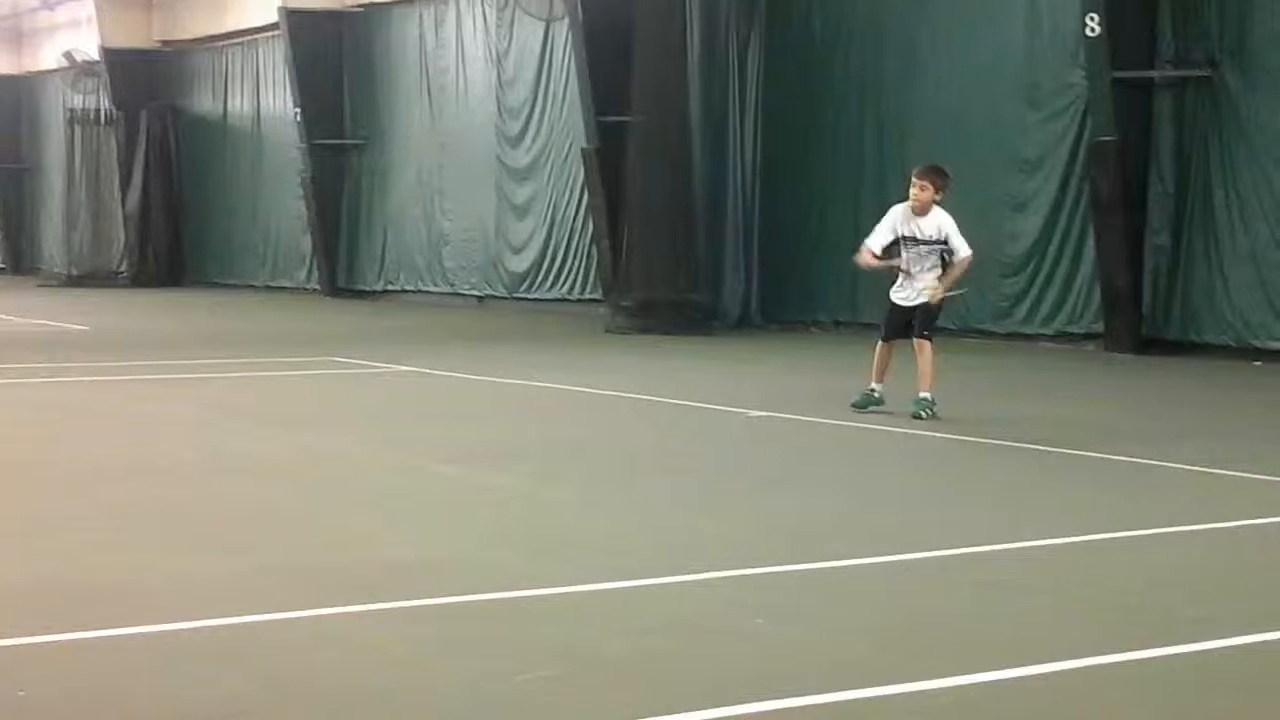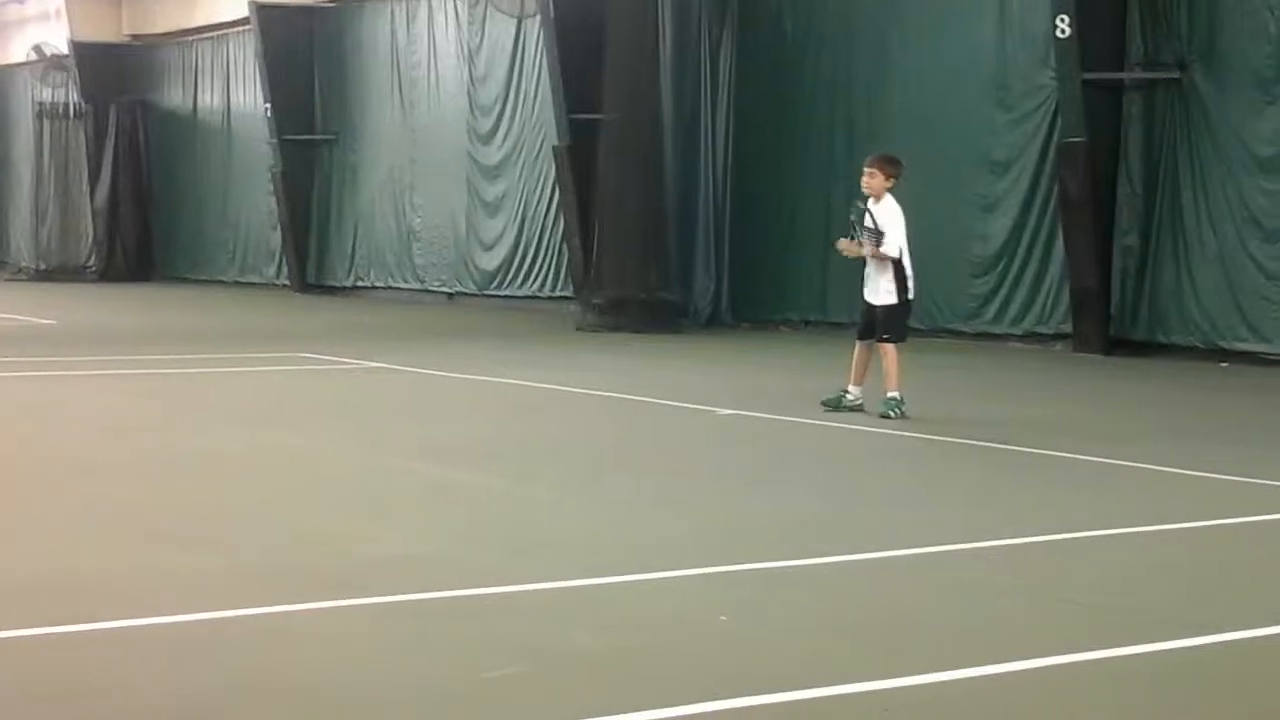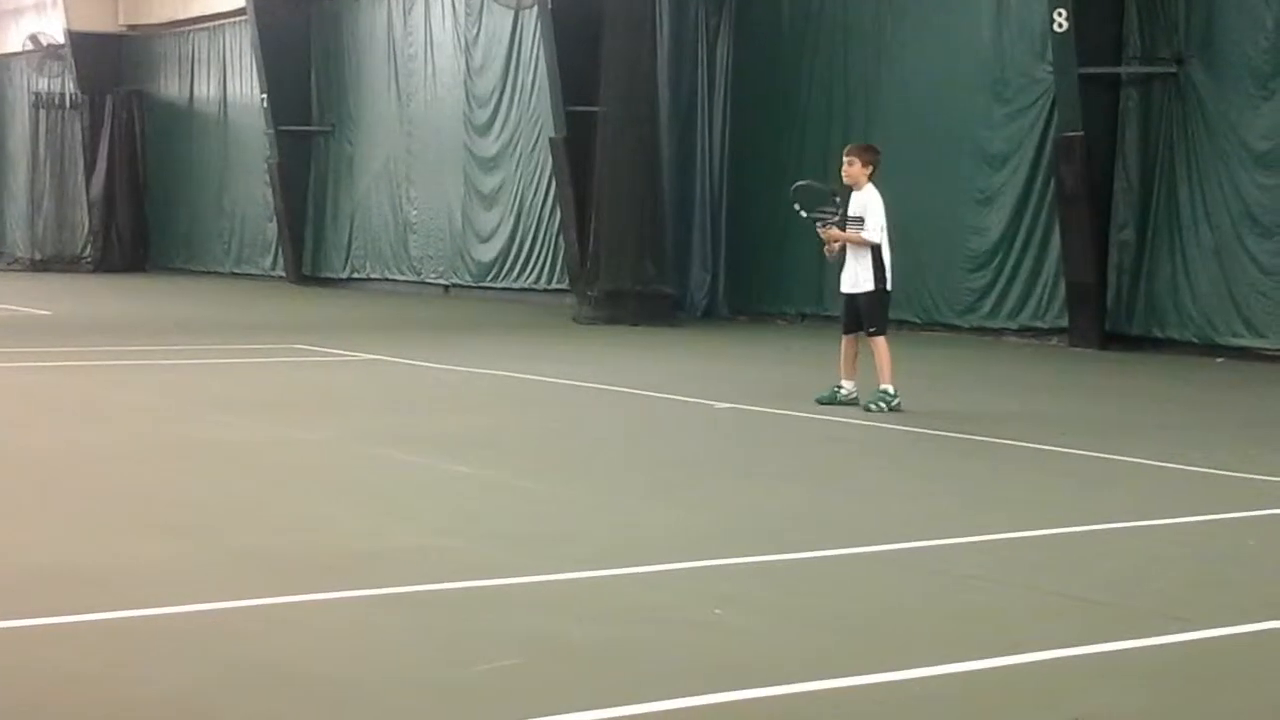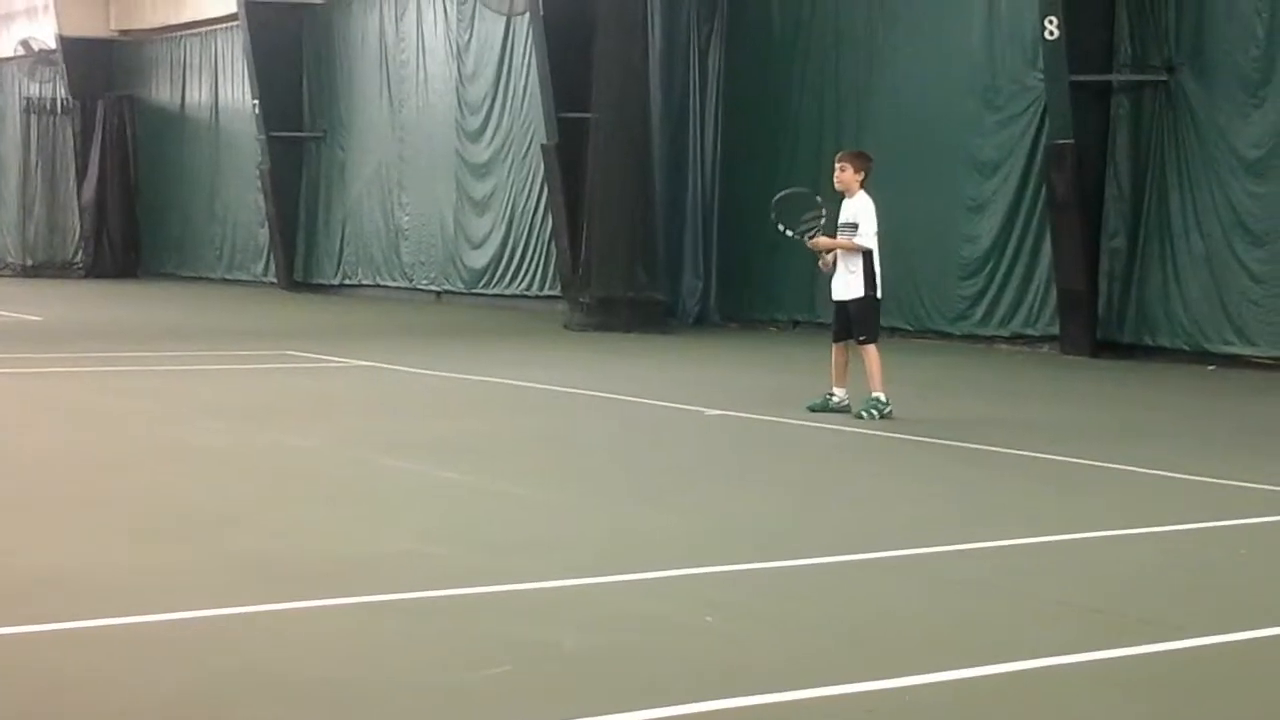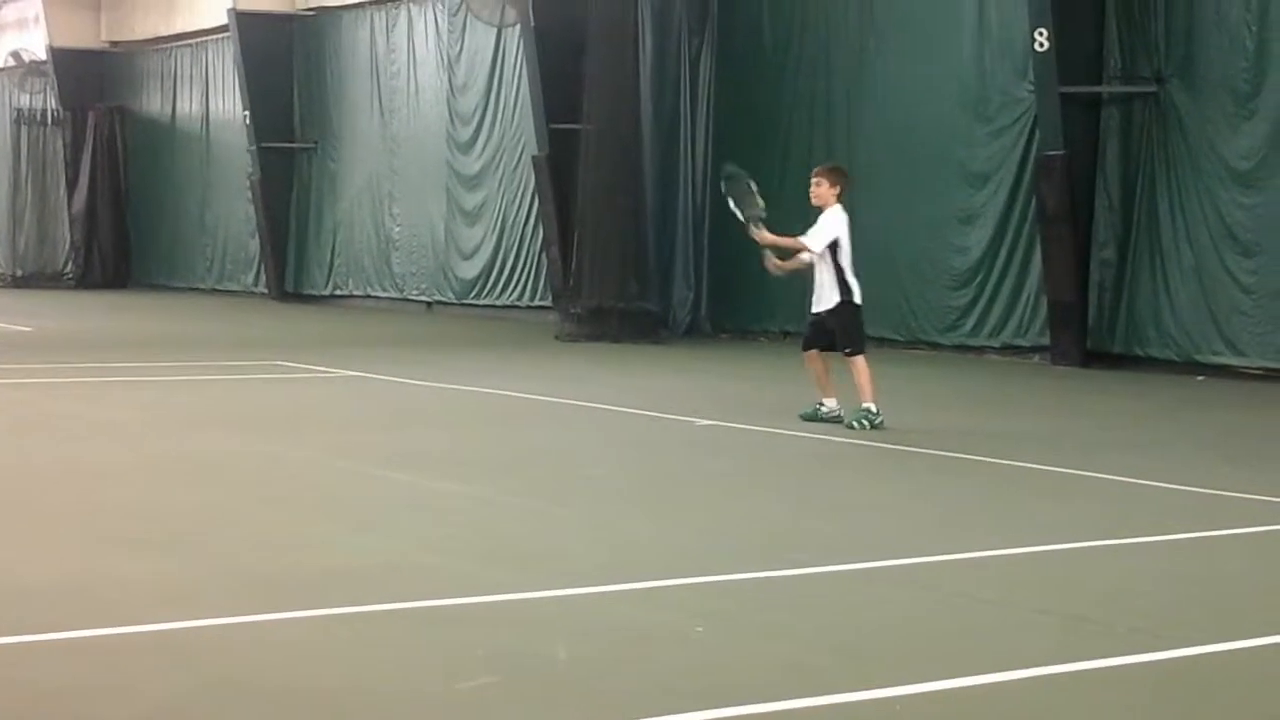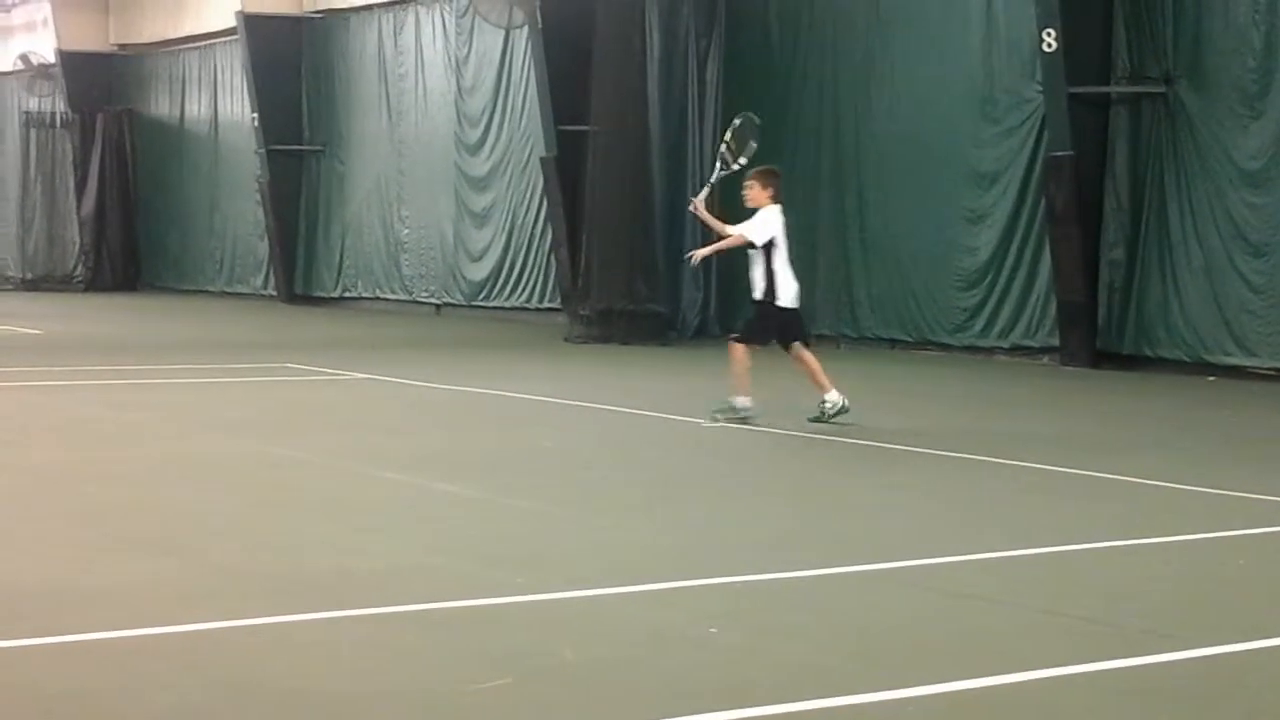
dt=0.4s
person 1, frame 1
left shoulder: (942, 220)
right shoulder: (897, 213)
left elbow: (964, 256)
right elbow: (872, 245)
left wrist: (943, 285)
right wrist: (866, 256)
left hip: (929, 292)
right hip: (902, 290)
left knee: (922, 340)
right knee: (886, 339)
left ankle: (925, 398)
right ankle: (875, 390)
person 1, frame 2
left shoulder: (891, 211)
right shoulder: (870, 204)
left elbow: (891, 252)
left wrist: (860, 252)
right wrist: (852, 244)
left hip: (893, 290)
right hip: (873, 288)
left knee: (885, 342)
right knee: (863, 340)
left ankle: (894, 399)
right ankle: (853, 394)
person 1, frame 3
left shoulder: (871, 198)
right shoulder: (854, 196)
left elbow: (872, 237)
left wrist: (840, 236)
right wrist: (837, 245)
left hip: (872, 280)
right hip: (853, 279)
left knee: (875, 334)
right knee: (848, 333)
left ankle: (888, 392)
right ankle: (847, 388)
person 1, frame 4
left shoulder: (864, 204)
right shoulder: (846, 204)
left elbow: (865, 243)
left wrist: (831, 243)
right wrist: (831, 256)
left hip: (862, 287)
right hip: (843, 287)
left knee: (866, 342)
right knee: (839, 341)
left ankle: (879, 399)
right ankle: (838, 395)
person 1, frame 5
left shoulder: (834, 217)
right shoulder: (825, 218)
left elbow: (806, 244)
right elbow: (811, 256)
left wrist: (771, 239)
right wrist: (782, 265)
left hip: (843, 298)
right hip: (824, 300)
left knee: (853, 353)
right knee: (811, 350)
left ankle: (870, 409)
right ankle: (829, 405)
person 1, frame 6
left shoulder: (769, 216)
right shoulder: (763, 218)
left elbow: (743, 237)
right elbow: (730, 232)
left wrist: (709, 249)
right wrist: (704, 215)
left hip: (774, 298)
right hip: (782, 298)
left knee: (738, 343)
right knee: (797, 350)
left ankle: (741, 403)
right ankle: (832, 400)
